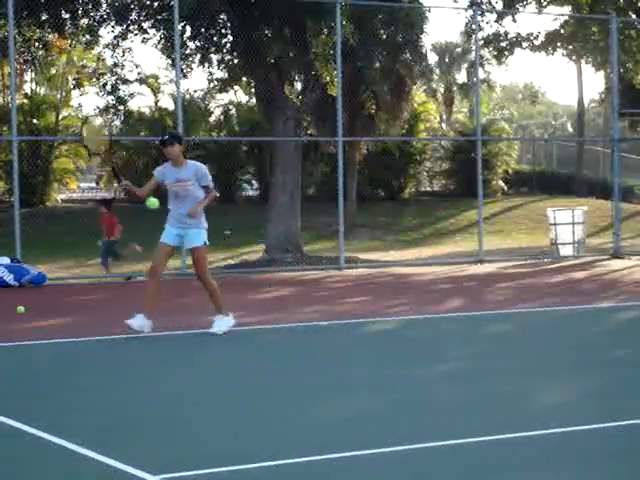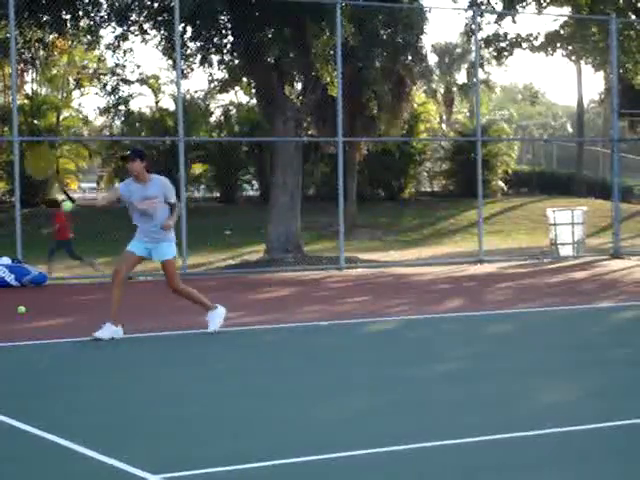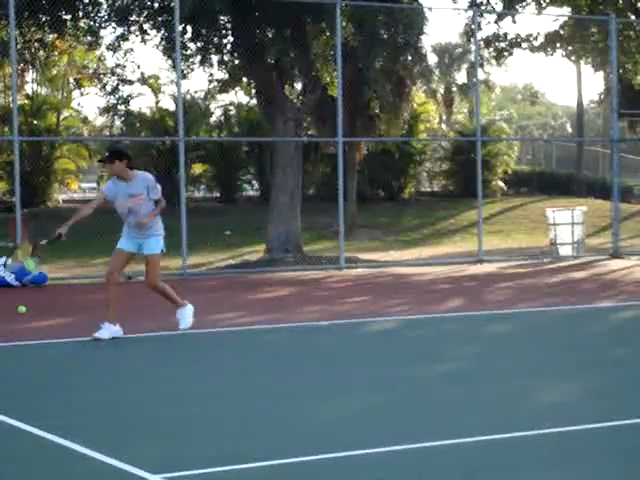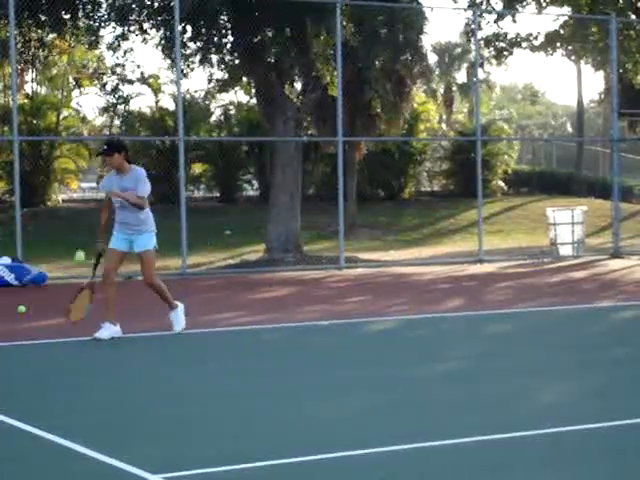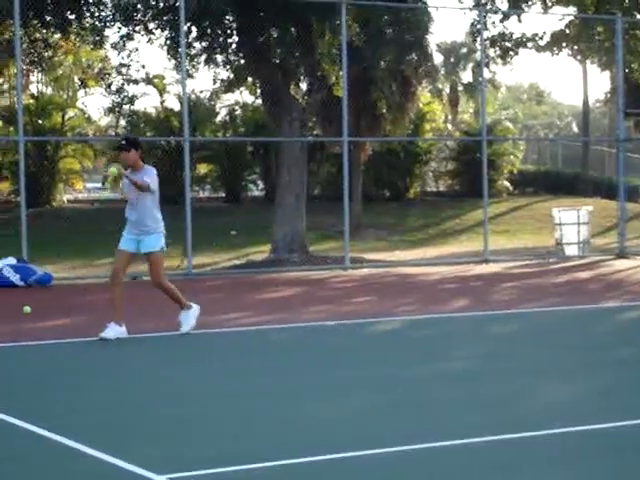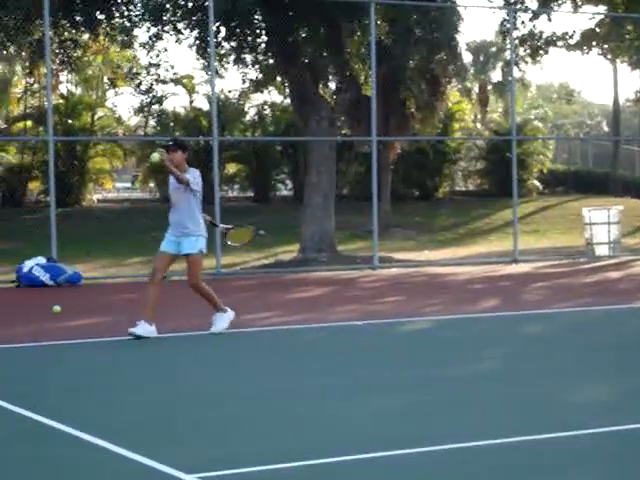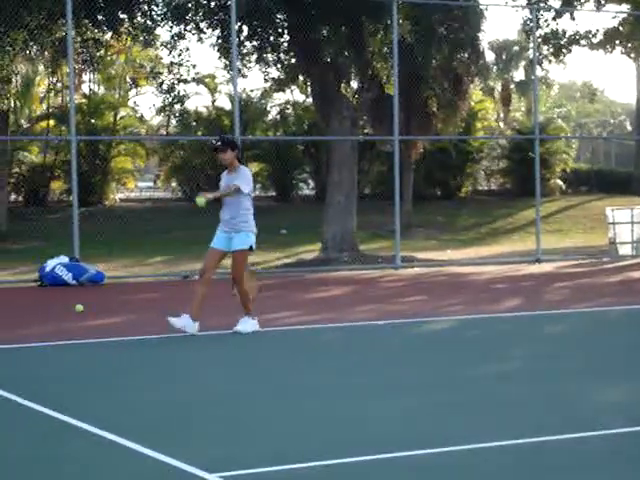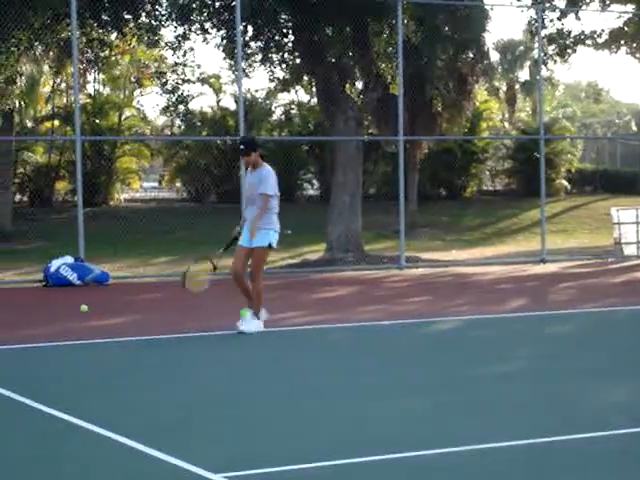
dt=0.2s
person 1, frame 1
left shoulder: (197, 168)
right shoulder: (163, 170)
left elbow: (212, 192)
right elbow: (143, 193)
left wrist: (199, 206)
right wrist: (128, 186)
left hip: (194, 226)
right hip: (173, 227)
left knee: (202, 274)
right knee: (154, 270)
left ankle: (223, 316)
right ankle: (144, 318)
person 1, frame 2
left shoulder: (162, 183)
right shoulder: (126, 186)
left elbow: (175, 206)
right elbow: (103, 200)
left wrist: (171, 220)
left hip: (162, 240)
right hip: (141, 239)
left knee: (175, 286)
right knee: (118, 276)
left ankle: (213, 310)
right ankle: (113, 325)
person 1, frame 3
left shoulder: (146, 179)
right shoulder: (112, 186)
left elbow: (161, 203)
right elbow: (90, 207)
left wrist: (150, 217)
right wrist: (67, 225)
left hip: (151, 234)
right hip: (129, 235)
left knee: (152, 282)
right knee: (112, 275)
left ankle: (182, 306)
right ankle: (111, 324)
person 1, frame 4
left shoulder: (139, 174)
right shoulder: (108, 179)
left elbow: (142, 204)
right elbow: (105, 210)
left wrist: (121, 195)
right wrist: (100, 238)
left hip: (143, 231)
right hip: (120, 232)
left knee: (150, 279)
right knee: (107, 274)
left ankle: (174, 307)
right ankle: (111, 325)
person 1, frame 5
left shoulder: (149, 172)
right shoulder: (127, 176)
left elbow: (142, 186)
left wrist: (125, 173)
left hip: (153, 233)
right hip: (131, 232)
left knee: (158, 280)
right knee: (116, 276)
left ankle: (188, 308)
right ankle: (117, 325)
person 1, frame 6
left shoulder: (193, 174)
right shoulder: (172, 178)
left elbow: (183, 180)
left wrist: (168, 165)
left hip: (194, 235)
right hip: (173, 233)
left knee: (194, 282)
right knee: (155, 276)
left ankle: (223, 312)
right ankle: (146, 324)
person 1, frame 7
left shoulder: (244, 173)
right shoulder: (225, 175)
left elbow: (231, 191)
left wrist: (211, 195)
left hip: (243, 231)
right hip: (224, 231)
left knee: (238, 278)
right knee: (205, 273)
left ankle: (250, 318)
right ankle: (191, 319)
person 1, frame 8
left shoulder: (267, 173)
right shoulder: (248, 172)
left elbow: (265, 203)
left wrist: (255, 223)
right wrist: (241, 224)
left hip: (265, 228)
right hip: (249, 228)
left knee: (255, 274)
right knee: (236, 273)
left ankle: (255, 318)
right ankle: (257, 310)
